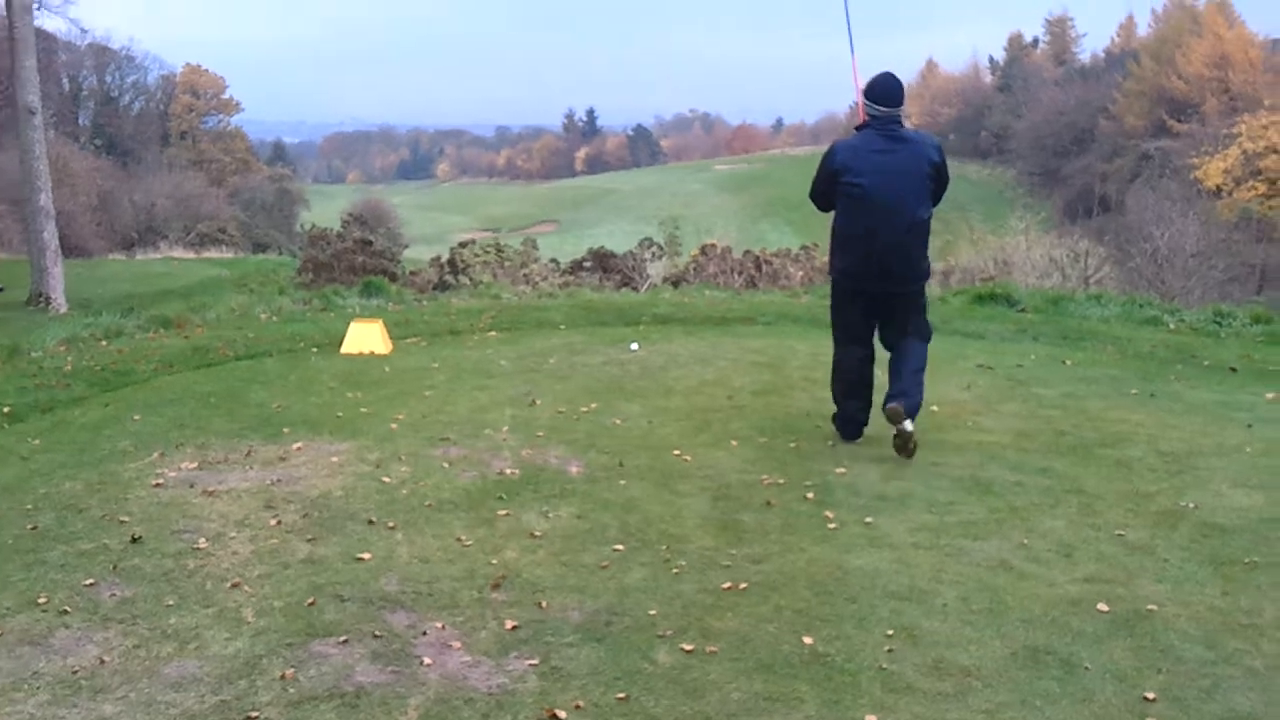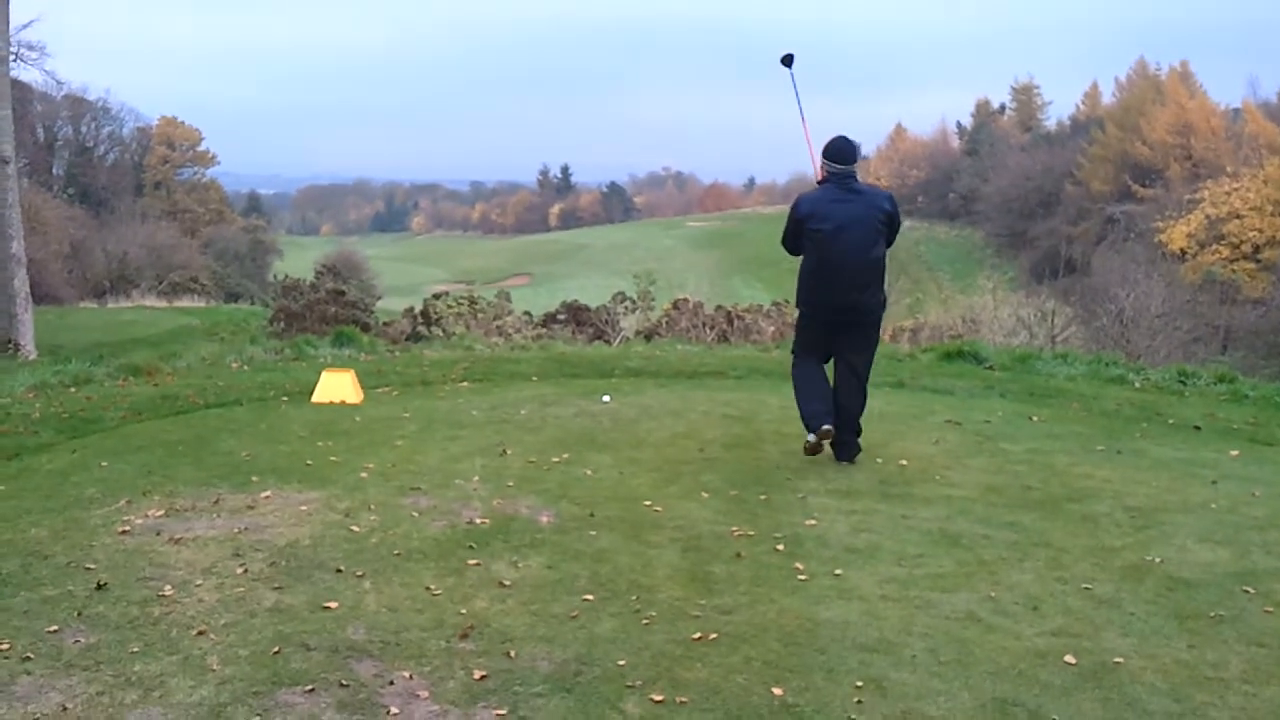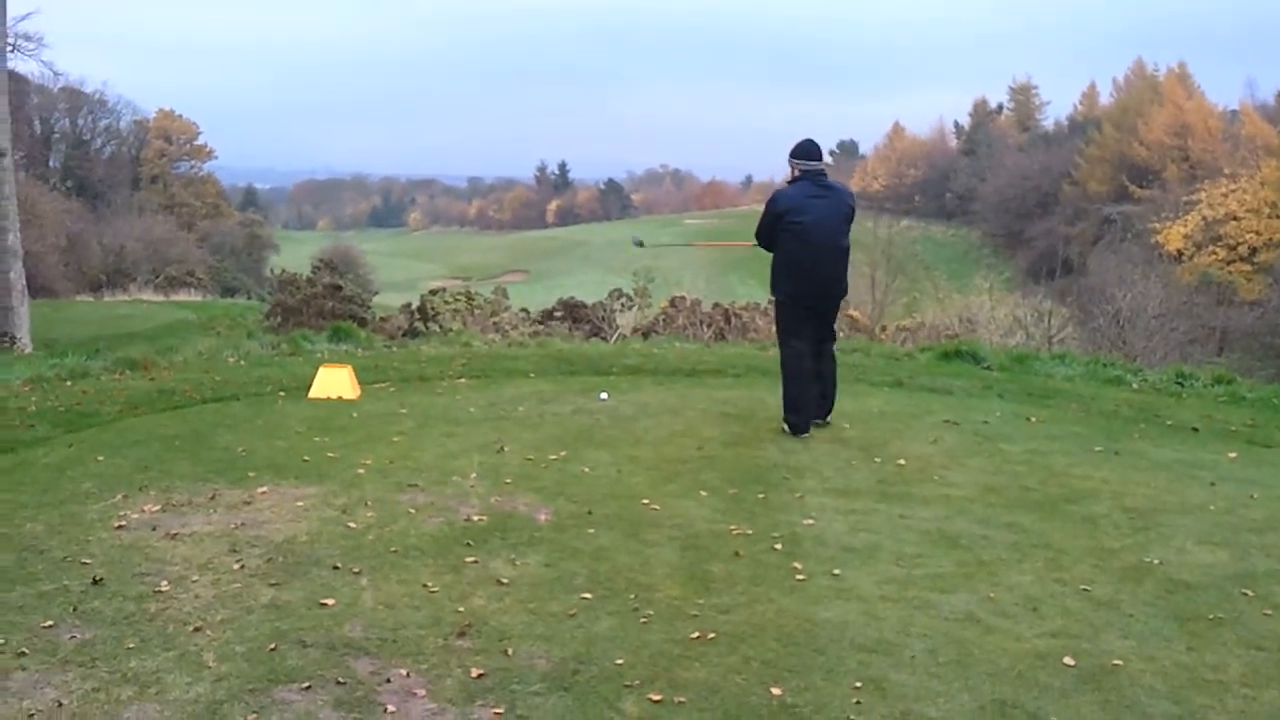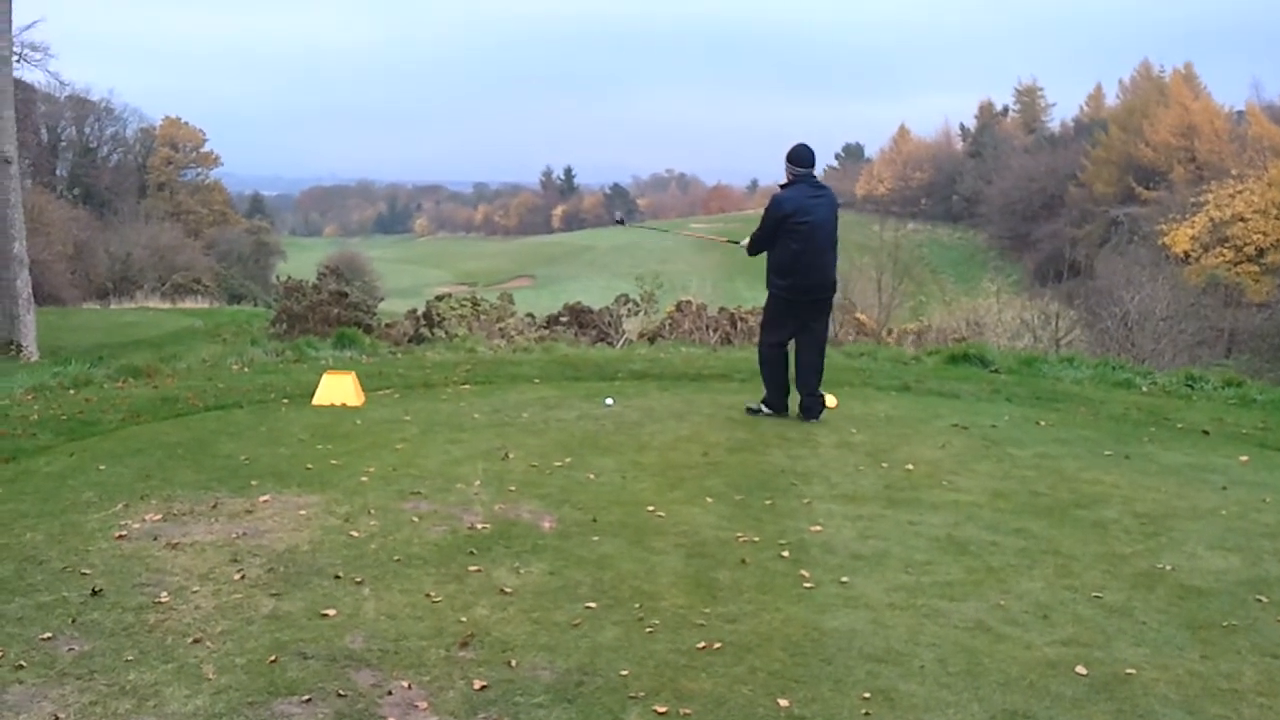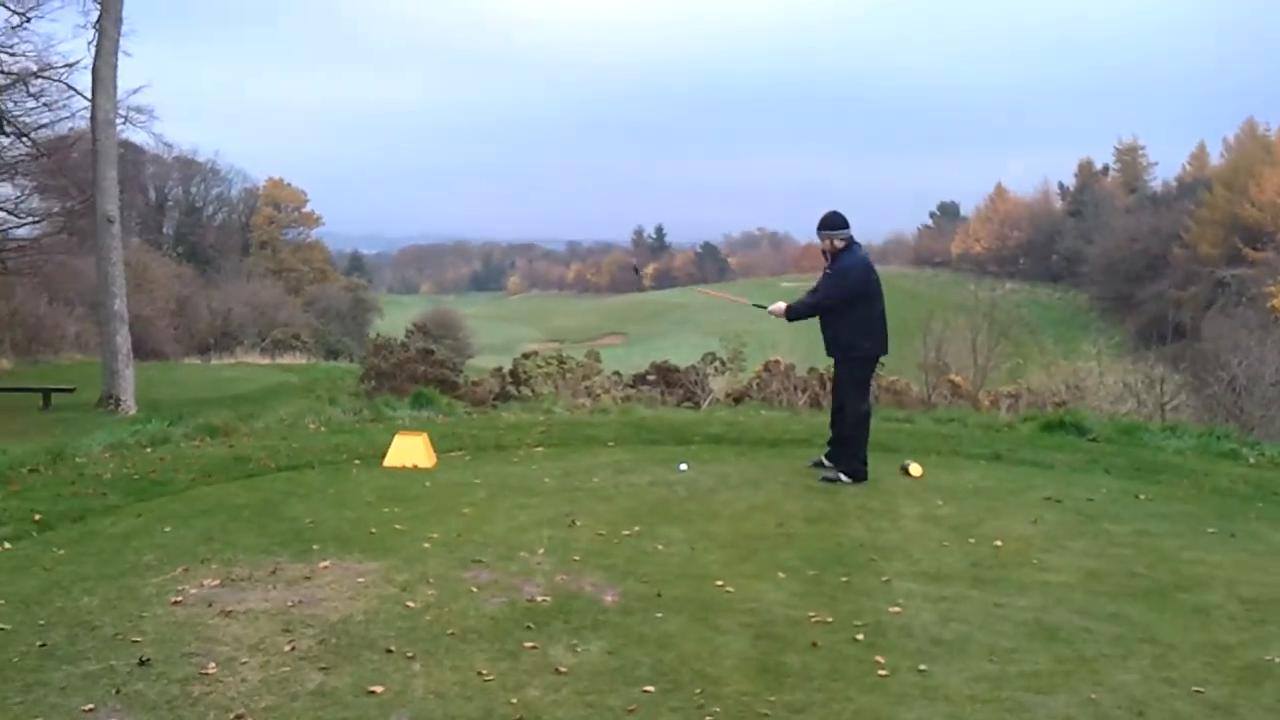
dt=0.7s
person 1, frame 1
left shoulder: (843, 151)
right shoulder: (929, 148)
left elbow: (821, 200)
right elbow: (936, 196)
left hip: (853, 268)
right hip: (907, 269)
left knee: (852, 345)
right knee: (909, 338)
left ankle: (850, 423)
right ankle: (903, 405)
person 1, frame 2
left shoulder: (807, 203)
right shoulder: (882, 199)
left elbow: (791, 245)
right elbow: (889, 238)
left hip: (818, 303)
right hip: (865, 304)
left knee: (808, 359)
right knee: (853, 372)
left ankle: (819, 424)
right ankle: (845, 446)
person 1, frame 3
left shoulder: (783, 198)
right shoulder: (845, 196)
left elbow: (764, 240)
left hip: (793, 289)
right hip: (831, 287)
left knee: (795, 351)
right knee: (824, 344)
left ankle: (798, 421)
right ankle: (821, 409)
person 1, frame 4
left shoulder: (783, 200)
right shoulder: (828, 198)
left elbow: (762, 239)
left wrist: (750, 245)
right wrist: (758, 241)
left hip: (788, 285)
right hip: (821, 284)
left knee: (772, 341)
right knee: (813, 344)
left ankle: (775, 402)
right ankle: (811, 406)
person 1, frame 5
left shoulder: (852, 264)
right shoulder: (844, 259)
left elbow: (825, 300)
right elbow: (821, 292)
left wrist: (788, 310)
right wrist: (791, 308)
left hip: (861, 344)
right hip: (853, 342)
left knee: (854, 403)
right knee: (842, 399)
left ankle: (853, 469)
right ankle: (837, 455)
